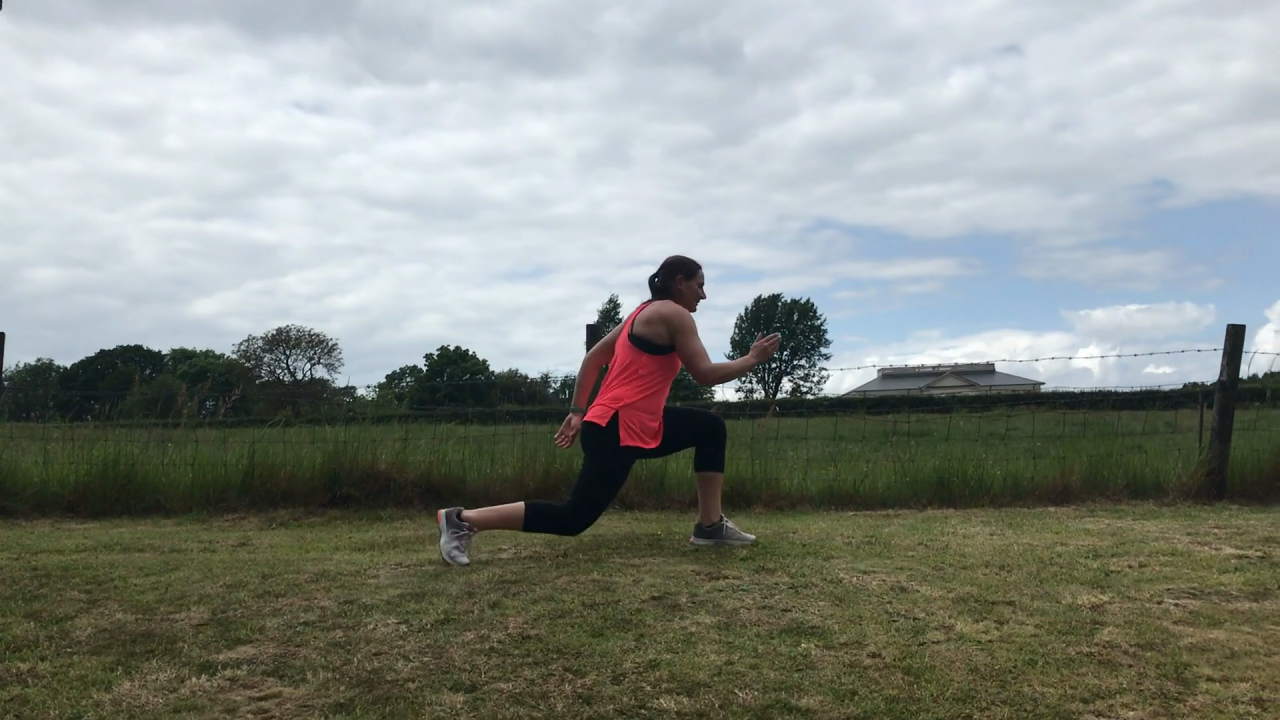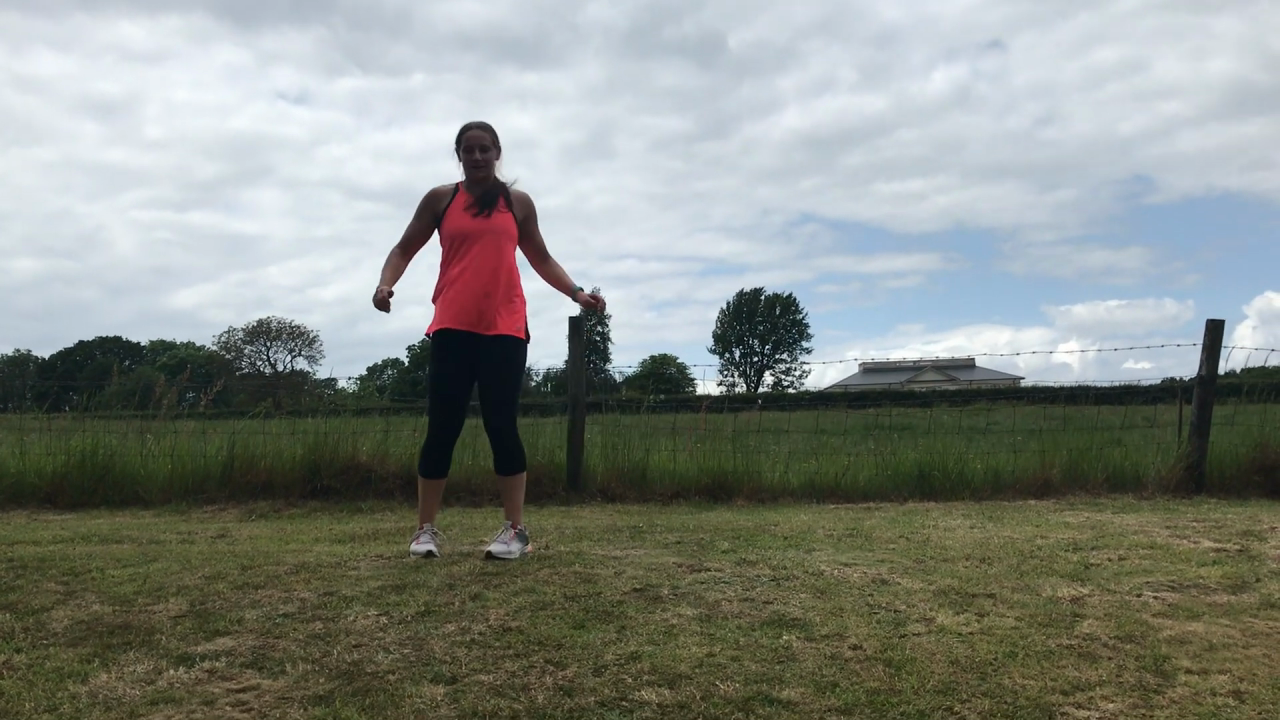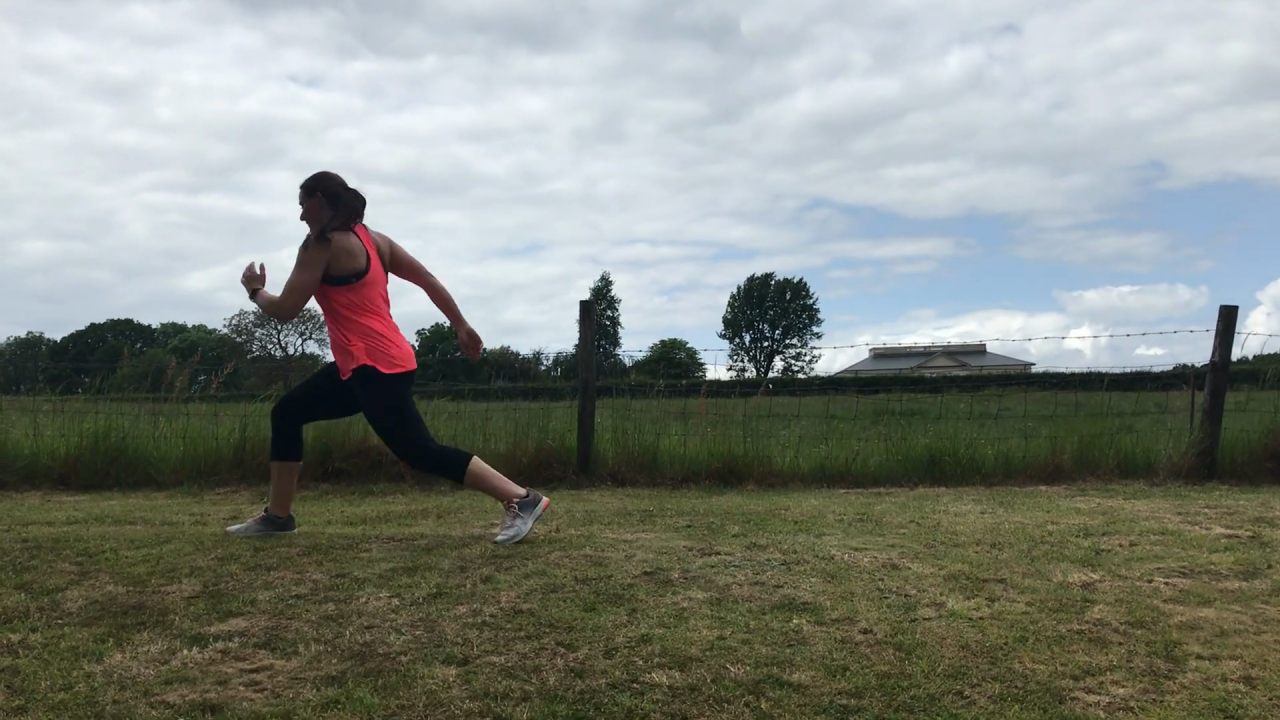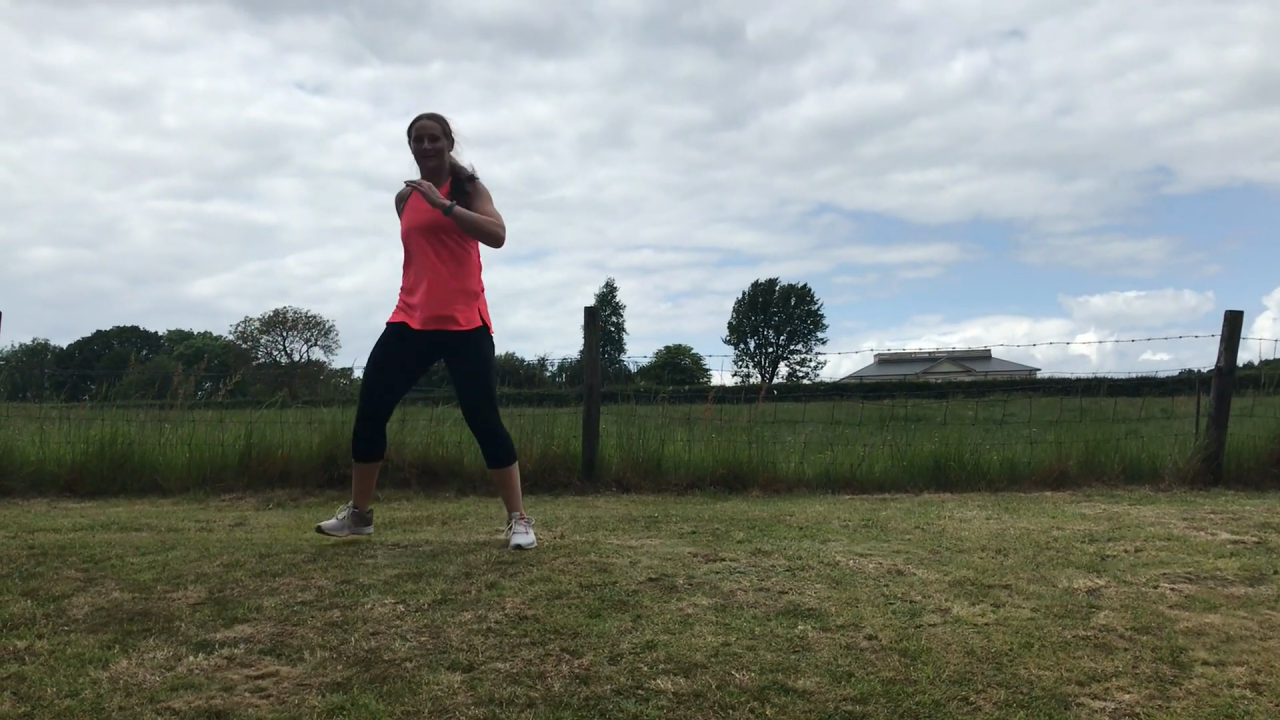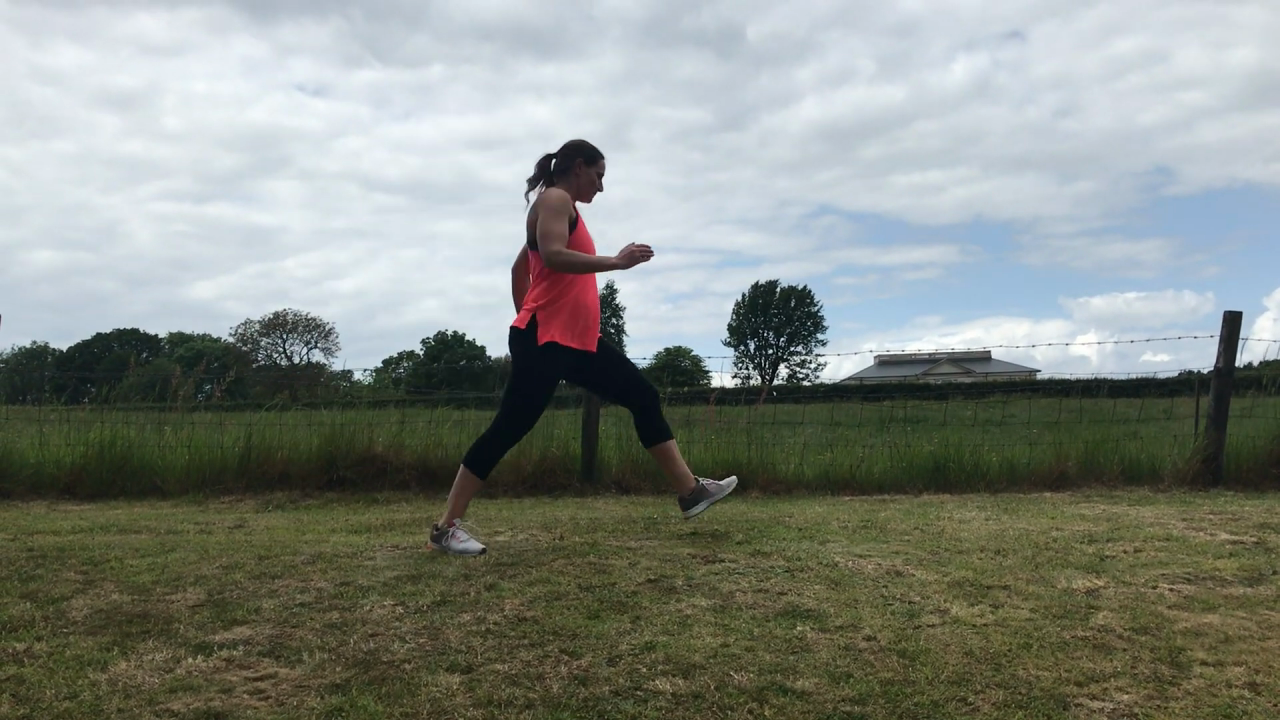
dt=1s
person 1, frame 1
left shoulder: (644, 313)
right shoulder: (675, 316)
left elbow: (592, 359)
right elbow: (704, 374)
left wrist: (577, 413)
right wrist: (753, 359)
left hip: (636, 425)
right hip: (618, 430)
left knee: (712, 429)
right knee: (573, 518)
left ankle: (710, 524)
right ankle: (462, 520)
person 1, frame 2
left shoulder: (518, 202)
right shoulder: (440, 199)
left elbow: (541, 258)
right elbow: (404, 249)
left wrist: (578, 294)
right wrist: (386, 286)
left hip: (505, 327)
right hip: (452, 326)
left knee: (500, 423)
right knee: (443, 426)
left ankle: (515, 528)
right ankle: (426, 528)
person 1, frame 3
left shoulder: (322, 244)
right shoulder: (372, 239)
left elbow: (285, 309)
right elbow: (428, 280)
left wrist: (255, 290)
right wrist: (461, 326)
left hip: (373, 366)
right hip: (367, 363)
left knee: (420, 451)
right knee: (287, 412)
left ankle: (520, 501)
right ankle: (278, 515)
person 1, frame 4
left shoulder: (466, 188)
right shoulder: (406, 197)
left elbow: (496, 235)
left wrist: (443, 204)
left hip: (464, 320)
right hip: (411, 321)
left knee: (483, 419)
right knee: (371, 407)
left ankle: (519, 518)
right ankle: (358, 509)
person 1, frame 5
left shoulder: (565, 207)
right shoulder: (555, 200)
left elbow: (521, 267)
right elbow: (548, 255)
left wrist: (525, 320)
right wrist: (615, 260)
left hip: (580, 340)
right hip: (548, 338)
left knee: (645, 398)
right knee: (510, 427)
left ankle: (691, 491)
right ankle: (446, 525)
